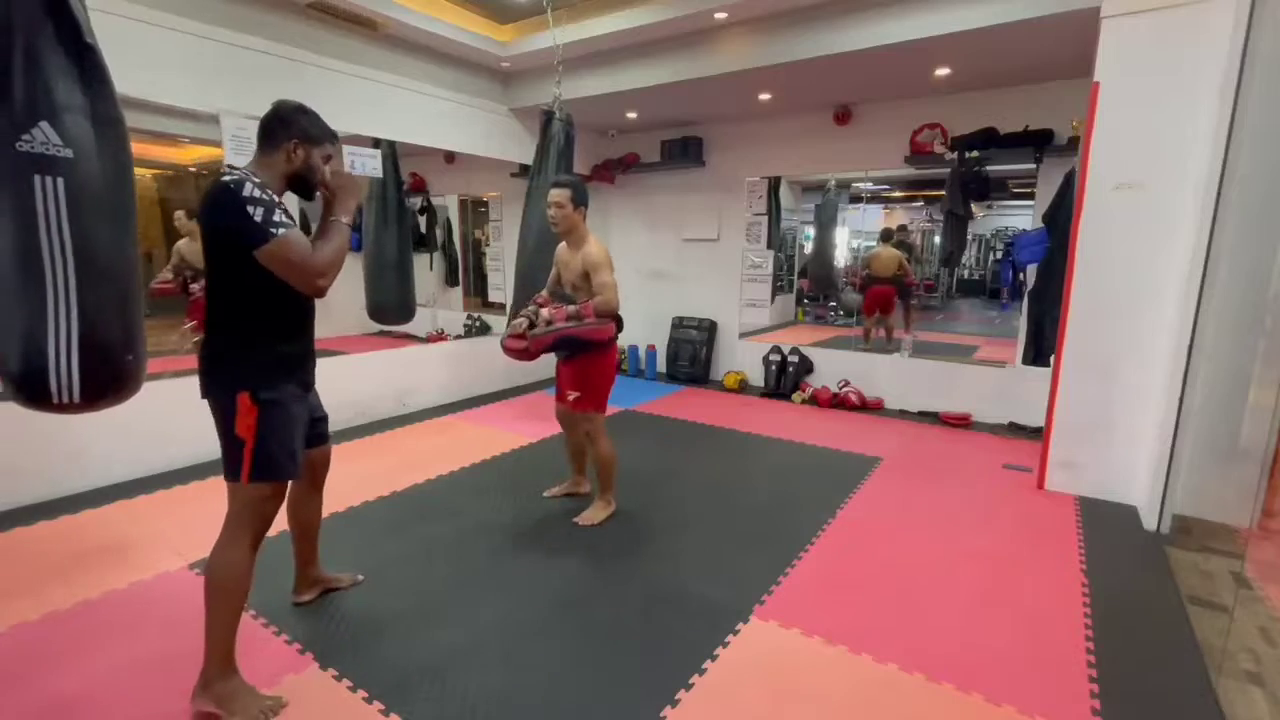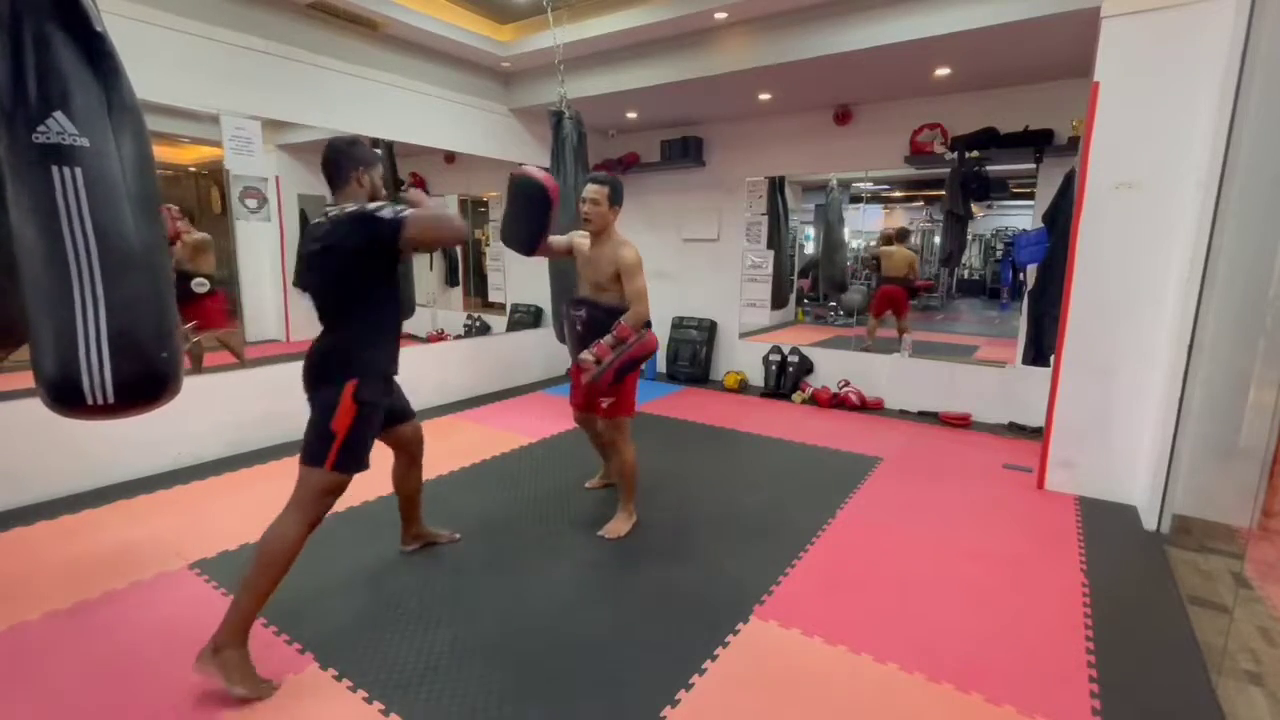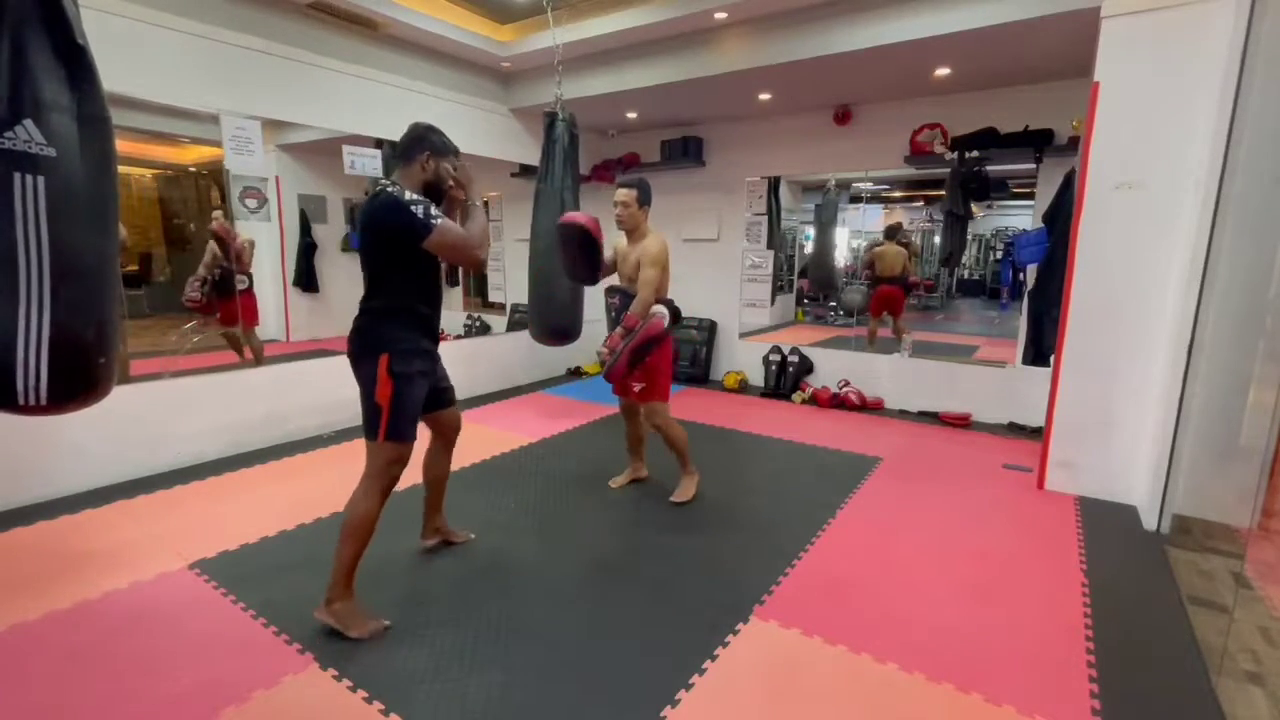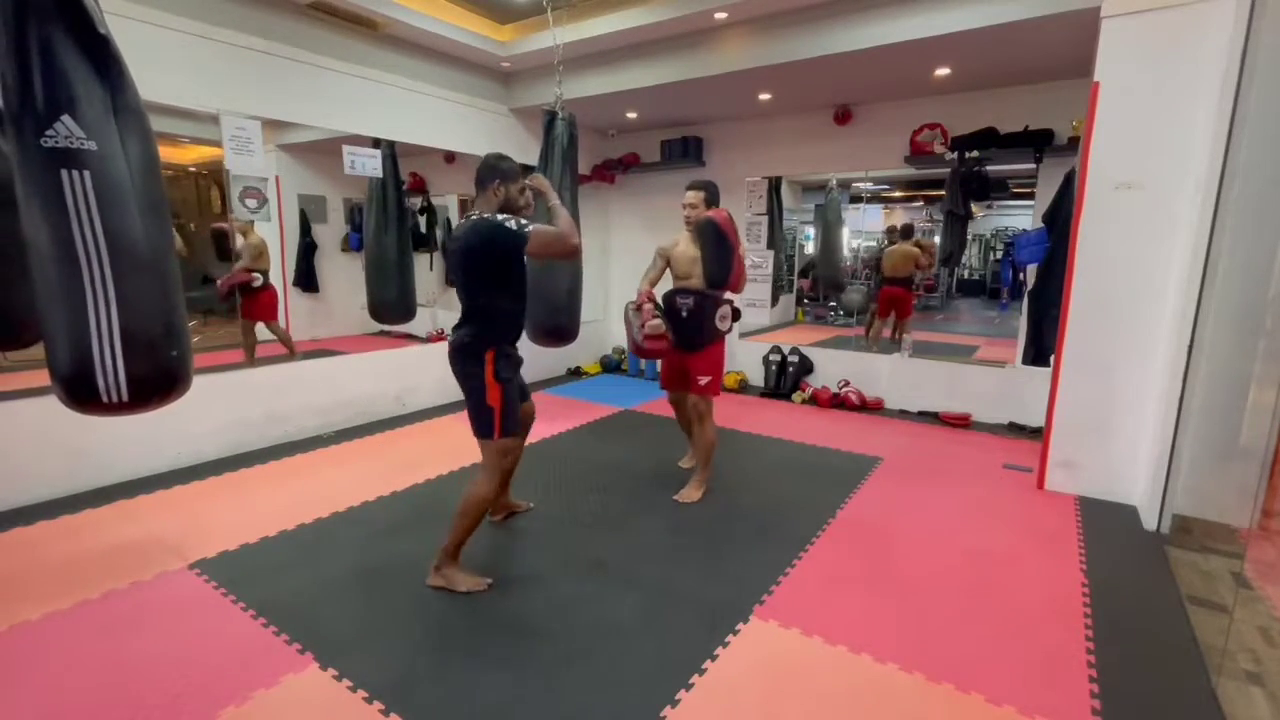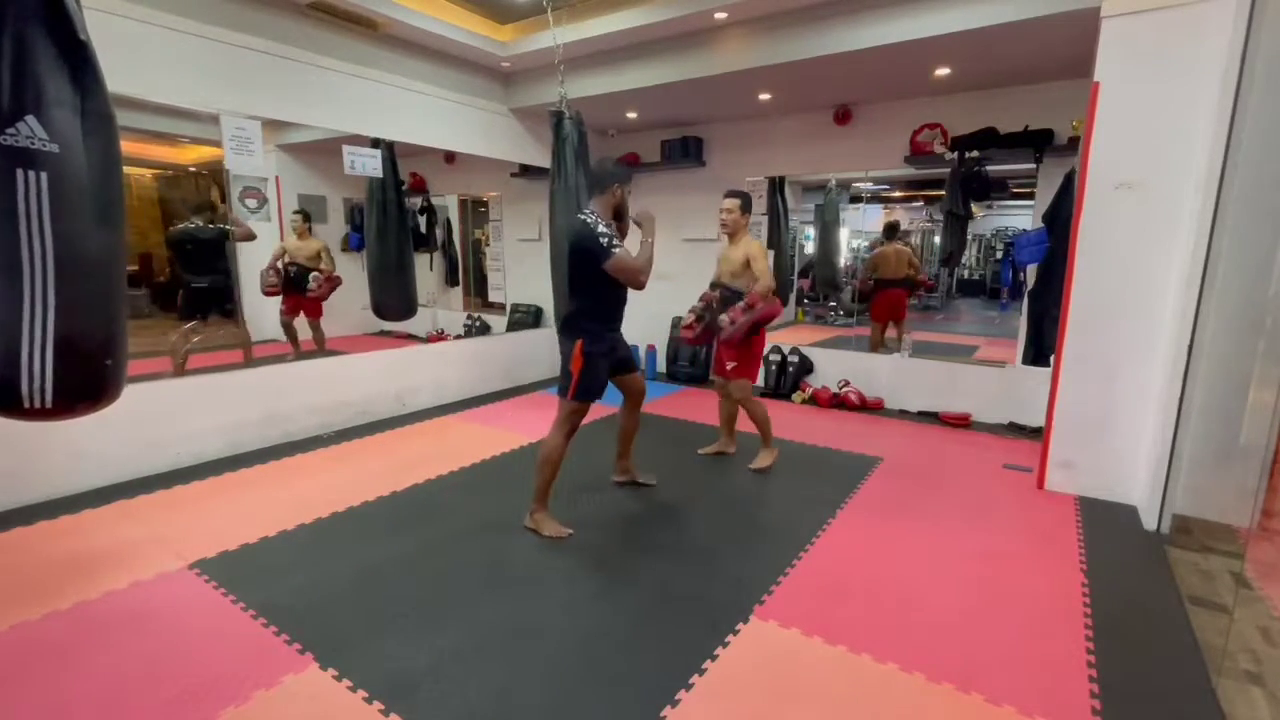
dt=1s
person 1, frame 1
left shoulder: (262, 200)
right shoulder: (241, 196)
left elbow: (301, 266)
right elbow: (315, 277)
left wrist: (329, 212)
right wrist: (345, 210)
left hip: (283, 370)
right hip: (251, 378)
left knee: (314, 466)
right knee: (250, 514)
left ankle: (308, 577)
person 1, frame 2
left shoulder: (323, 231)
right shoulder: (370, 219)
right elbow: (456, 231)
right wrist: (419, 206)
left hip: (363, 367)
right hip: (349, 374)
left knee: (411, 441)
right knee: (309, 504)
left ankle: (413, 530)
right ankle: (227, 647)
person 1, frame 3
left shoulder: (404, 204)
right shoulder: (396, 204)
left elbow: (441, 247)
right elbow: (474, 253)
left wrist: (453, 206)
right wrist: (472, 200)
left hip: (414, 344)
right hip: (389, 349)
left knee: (449, 425)
right knee: (384, 470)
left ankle: (434, 526)
right ankle: (338, 599)
person 1, frame 4
left shoulder: (465, 232)
right shoulder: (496, 229)
right elbow: (571, 244)
left wrist: (520, 215)
right wrist: (552, 196)
left hip: (477, 348)
right hip: (487, 355)
left knee: (524, 417)
right knee: (499, 457)
left ankle: (500, 502)
right ankle: (445, 564)
person 1, frame 5
left shoulder: (602, 226)
right shoulder: (591, 231)
left elbow: (622, 260)
right elbow: (638, 277)
left wrist: (627, 223)
right wrist: (648, 233)
left hip: (607, 333)
right hip: (585, 338)
left knee: (636, 390)
right knee: (567, 422)
left ankle: (623, 467)
right ankle: (538, 511)
person 2, frame 1
left shoulder: (593, 253)
right shoulder: (561, 251)
left elbow: (610, 303)
right elbow: (550, 292)
right wrist: (527, 317)
left hip: (594, 351)
right hip: (571, 348)
left knee: (591, 426)
right knee: (566, 416)
left ankle: (606, 499)
right ankle: (577, 480)
person 2, frame 2
left shoulder: (625, 254)
right shoulder: (578, 241)
left elbow: (640, 312)
right elbow: (539, 246)
right hip: (588, 352)
left knee: (617, 431)
right knee: (585, 418)
left ankle: (627, 510)
right ankle: (611, 470)
person 2, frame 3
left shoulder: (653, 246)
right shoulder: (622, 246)
left elbow: (644, 300)
right elbow: (600, 270)
left hip: (652, 342)
left knee: (656, 416)
right knee: (628, 408)
left ankle: (689, 473)
right ankle: (636, 466)
person 2, frame 4
right shoulder: (670, 248)
right elbow: (646, 283)
left hip: (707, 339)
left knee: (701, 409)
right knee: (677, 400)
left ankle: (700, 479)
right ankle: (695, 447)
person 2, frame 5
left shoulder: (754, 248)
right shoulder: (724, 251)
left elbow: (767, 283)
left hip: (747, 330)
left knee: (742, 393)
right knee: (722, 387)
left ankle: (769, 447)
right ankle: (726, 441)
